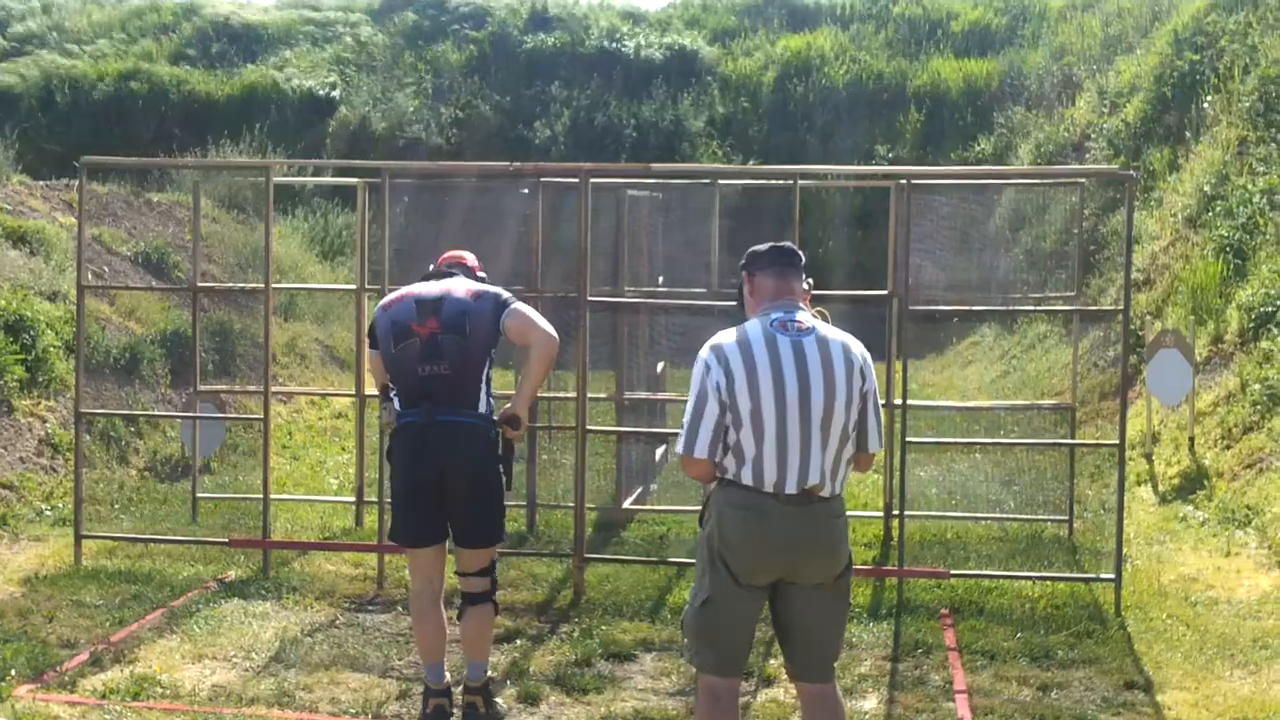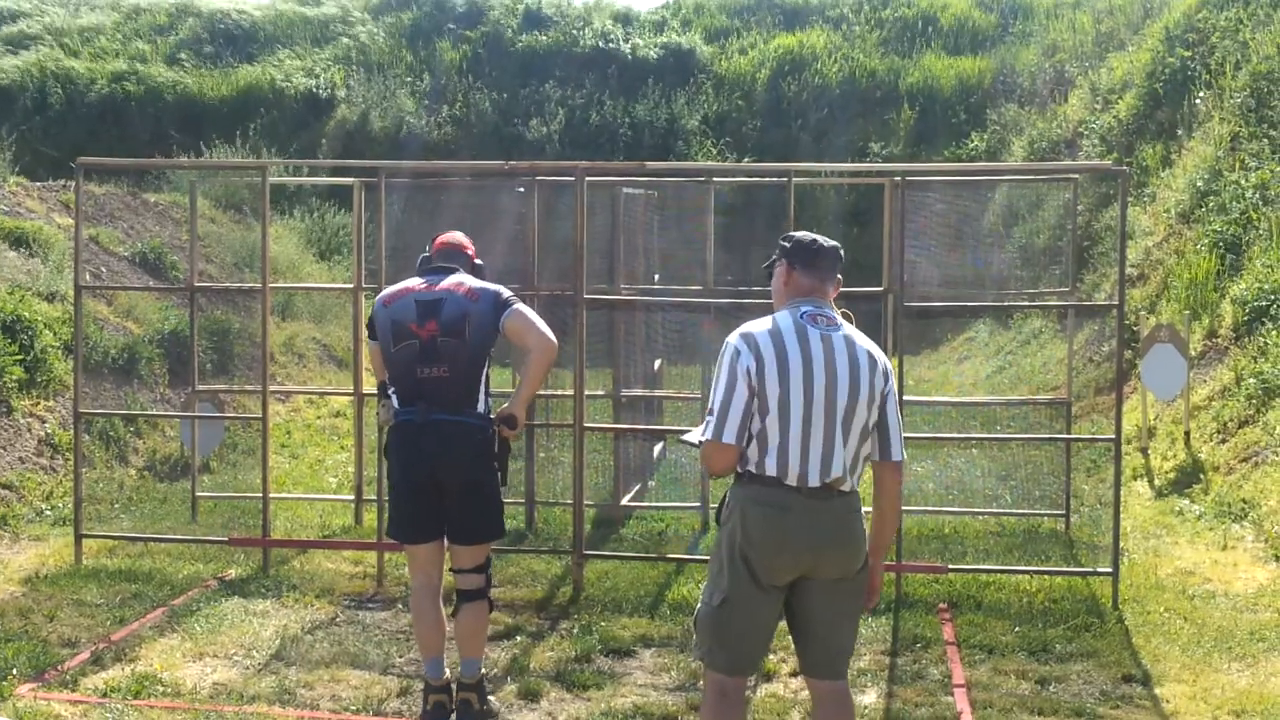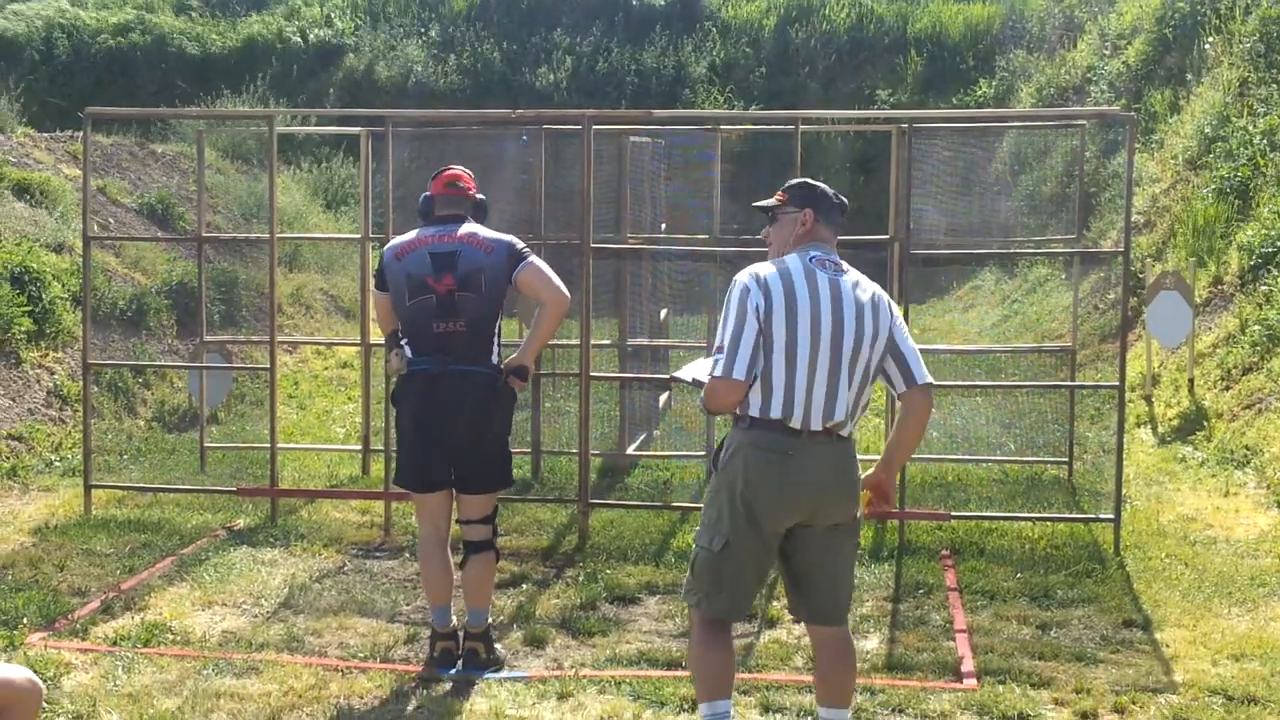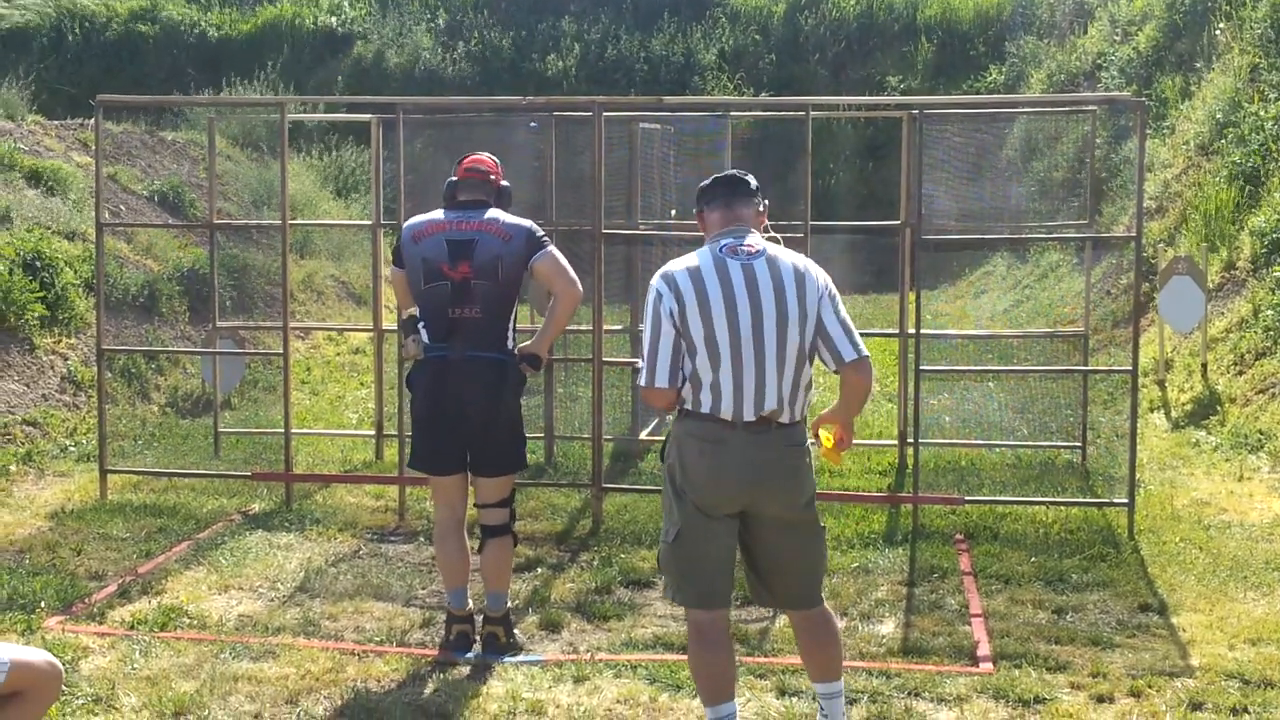
dt=1s
person 1, frame 1
left shoulder: (722, 351)
right shoulder: (852, 353)
left elbow: (695, 465)
right elbow: (864, 458)
left hip: (742, 521)
right hip: (820, 525)
left knee: (718, 676)
right knee: (818, 678)
person 1, frame 2
left shoulder: (751, 341)
right shoulder: (871, 357)
left elbow: (719, 458)
right elbow: (890, 472)
left wrist: (704, 444)
right wrist: (876, 557)
left hip: (762, 517)
right hip: (838, 522)
left knee: (725, 673)
right knee: (829, 677)
person 1, frame 3
left shoulder: (757, 281)
right shoulder: (872, 298)
left elbow: (726, 392)
right elbow: (920, 397)
left wrist: (707, 399)
right wrist: (887, 472)
left hip: (759, 461)
right hip: (833, 467)
left knee: (711, 611)
right knee: (829, 622)
person 1, frame 4
left shoulder: (674, 280)
right shoulder: (805, 274)
left elbow: (658, 396)
right elbow: (858, 371)
right wrist: (842, 419)
left hip: (703, 453)
right hip: (783, 452)
left knee: (706, 612)
right knee: (805, 601)
person 2, frame 1
left shoulder: (388, 307)
right shoulder: (487, 297)
left elbow: (381, 381)
right elbow: (545, 338)
right wrist: (521, 404)
left hip: (411, 446)
right hip: (470, 443)
left knee: (425, 582)
right knee: (477, 577)
person 2, frame 2
left shoulder: (386, 301)
right shoulder: (487, 295)
left elbow: (380, 374)
right elbow: (544, 343)
right wrist: (518, 405)
left hip: (408, 444)
right hip: (466, 442)
left knee: (424, 578)
right knee: (472, 575)
person 2, frame 3
left shoulder: (395, 252)
right shoulder: (499, 246)
left elbow: (385, 324)
right elbow: (557, 297)
right wrist: (525, 357)
left hip: (419, 396)
right hip: (479, 394)
left knee: (432, 527)
right knee: (479, 525)
left ankle: (442, 639)
right ankle: (478, 640)
person 2, frame 4
left shoulder: (413, 232)
right shoulder: (519, 232)
left elbow: (404, 300)
right elbow: (569, 289)
right wrist: (538, 347)
left hip: (435, 379)
right hip: (493, 379)
left knee: (448, 510)
right knee: (496, 510)
left ankle: (458, 621)
right ankle: (496, 623)
